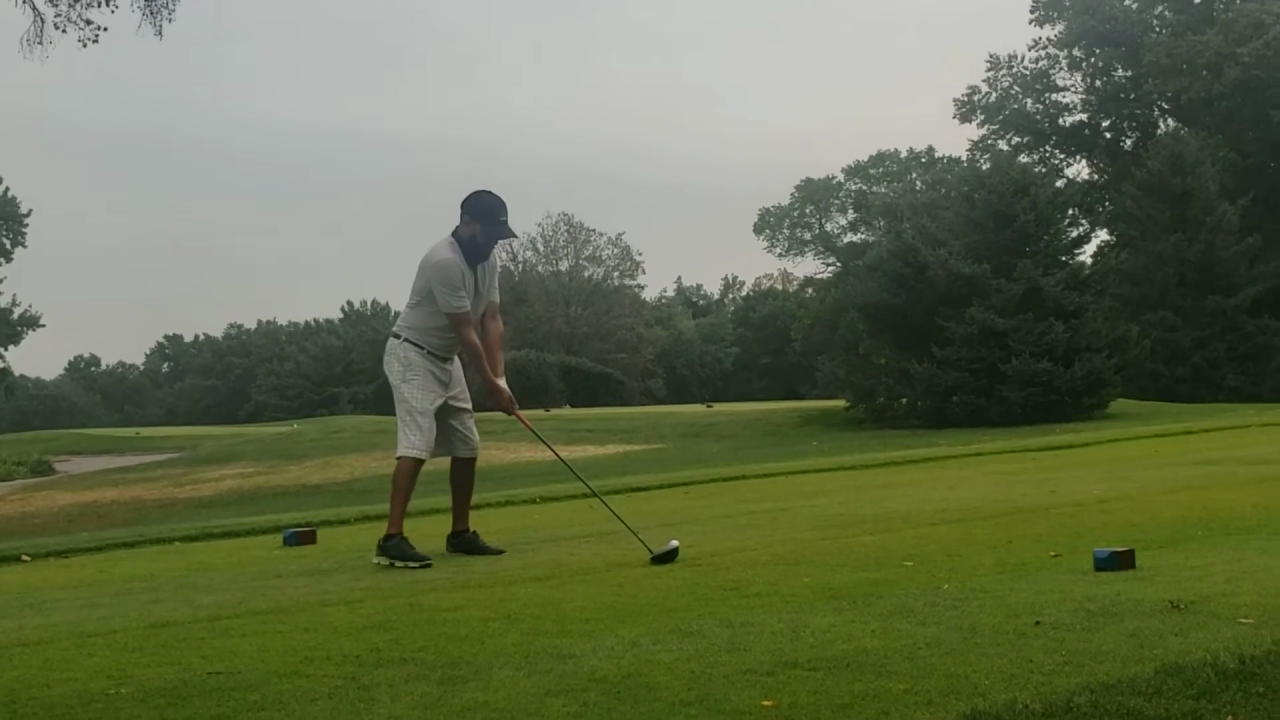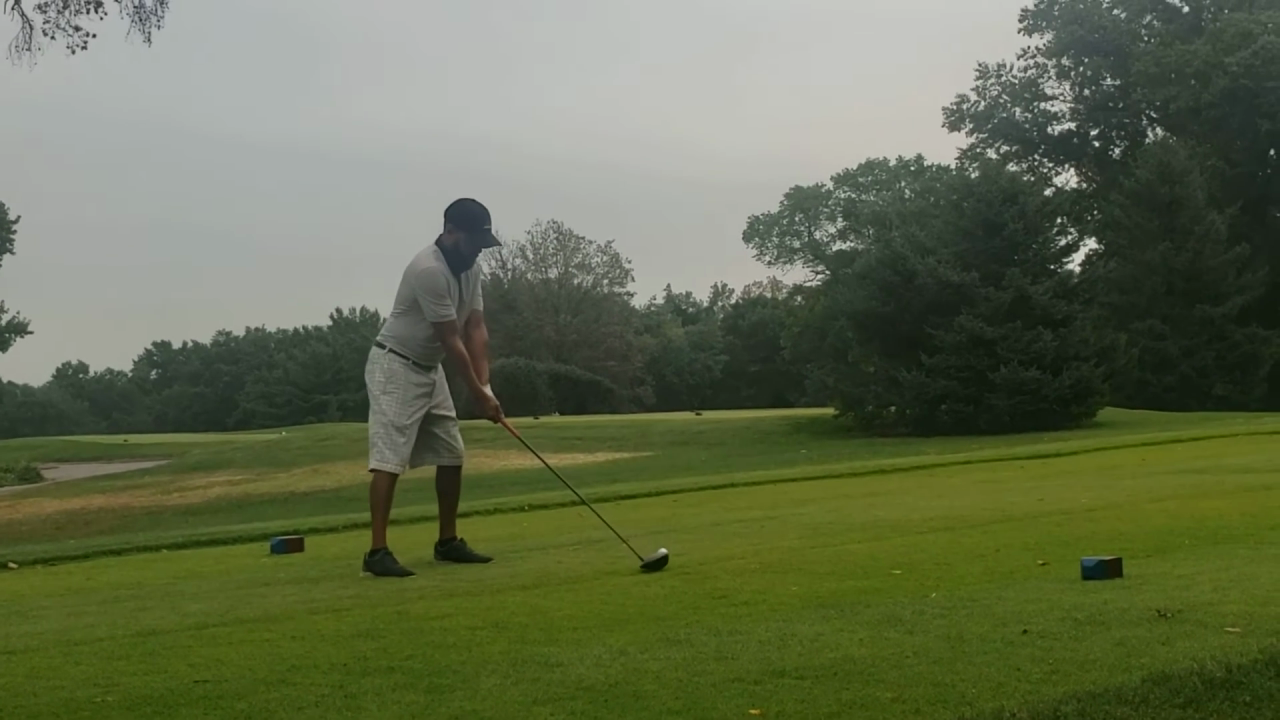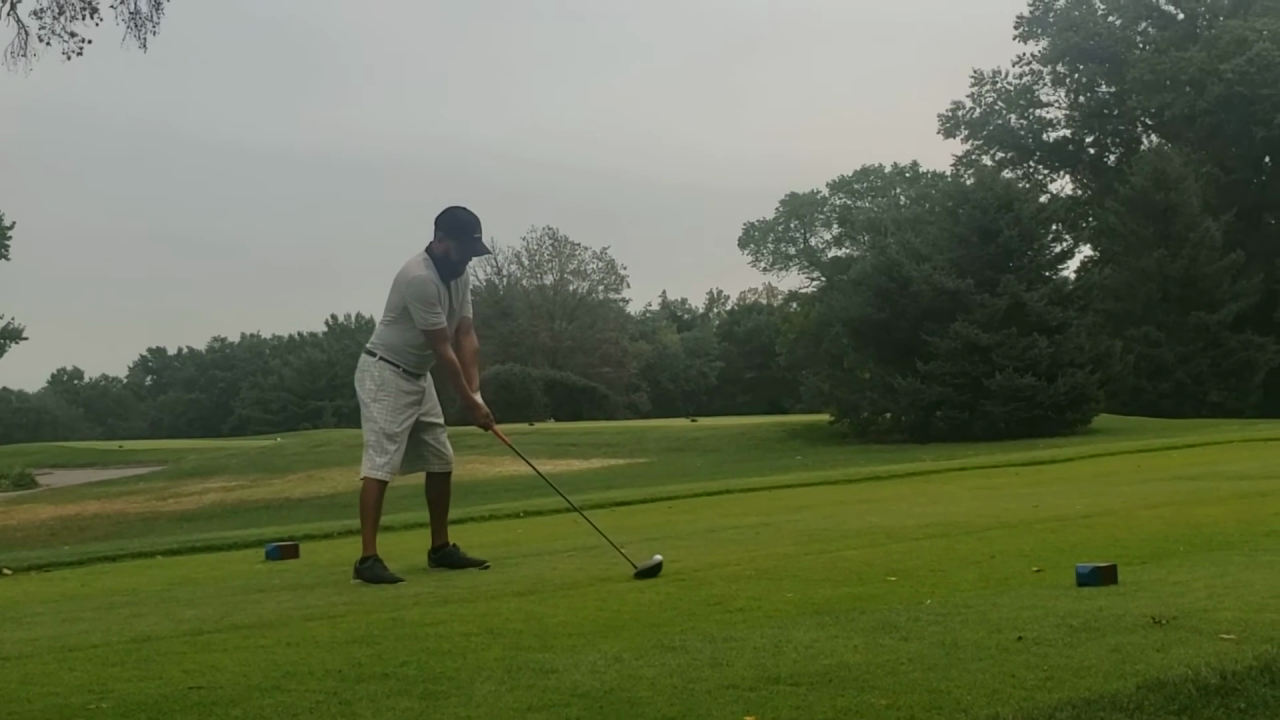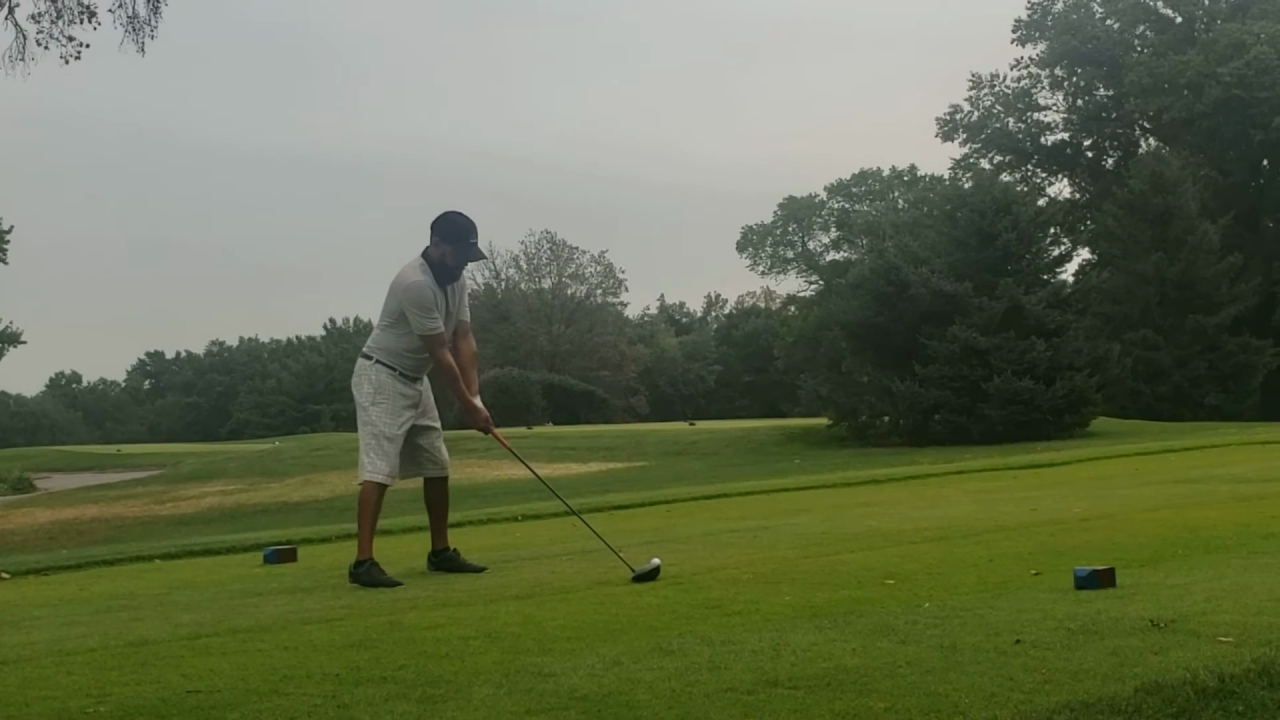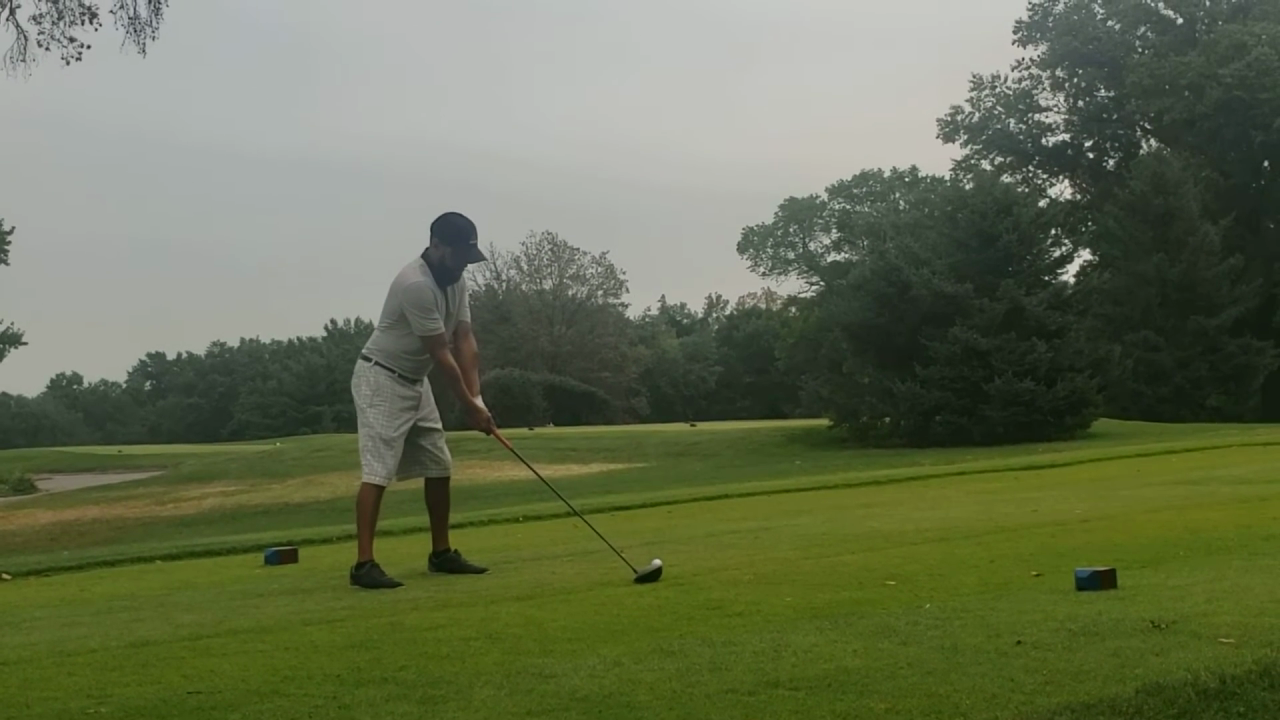
dt=0.5s
person 1, frame 1
left shoulder: (487, 261)
right shoulder: (444, 261)
left elbow: (491, 322)
right elbow: (466, 332)
left wrist: (500, 378)
right wrist: (492, 387)
left hip: (445, 360)
right hip: (412, 357)
left knee: (466, 446)
right knee: (416, 446)
left ankle: (460, 533)
right ankle: (392, 538)
person 1, frame 2
left shoulder: (470, 268)
right shoulder: (429, 270)
left elbow: (476, 329)
right elbow: (451, 340)
left wrist: (486, 385)
right wrist: (479, 395)
left hip: (428, 369)
right hip: (395, 367)
left knee: (451, 454)
right knee: (391, 458)
left ankle: (448, 541)
right ankle: (377, 552)
person 1, frame 3
left shoulder: (459, 275)
right shoulder: (419, 278)
left elbow: (466, 337)
right elbow: (442, 348)
left wrist: (476, 393)
right wrist: (469, 403)
left hip: (418, 376)
right hip: (385, 374)
left knee: (440, 461)
right knee: (381, 464)
left ankle: (440, 547)
right ankle: (368, 559)
person 1, frame 4
left shoulder: (456, 279)
right shoulder: (415, 284)
left elbow: (464, 340)
right elbow: (440, 352)
left wrist: (475, 397)
right wrist: (468, 406)
left hip: (414, 380)
right hip: (381, 378)
left knee: (437, 466)
right knee: (380, 469)
left ankle: (440, 551)
right ankle: (363, 562)
person 1, frame 5
left shoulder: (456, 280)
right shoulder: (415, 284)
left elbow: (464, 342)
right elbow: (441, 353)
left wrist: (477, 398)
right wrist: (469, 407)
left hip: (415, 382)
right hip: (381, 380)
left knee: (438, 466)
right knee: (378, 470)
left ankle: (442, 552)
right ankle: (364, 563)
